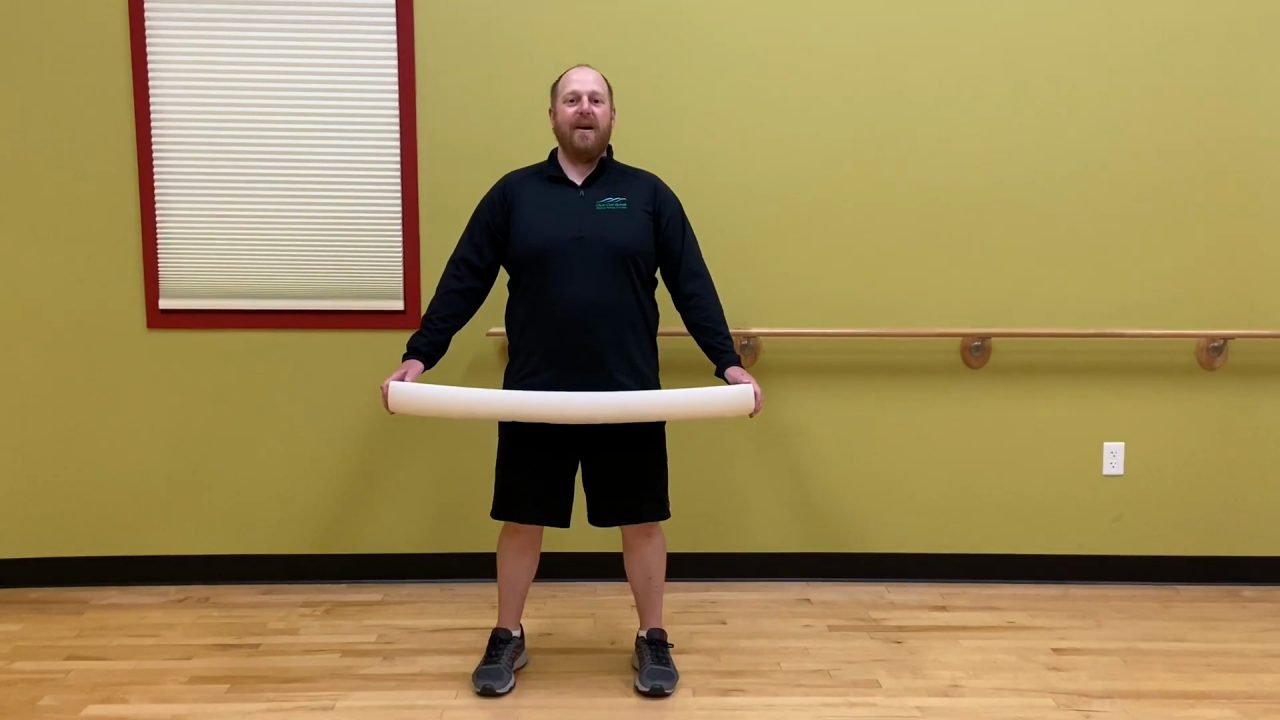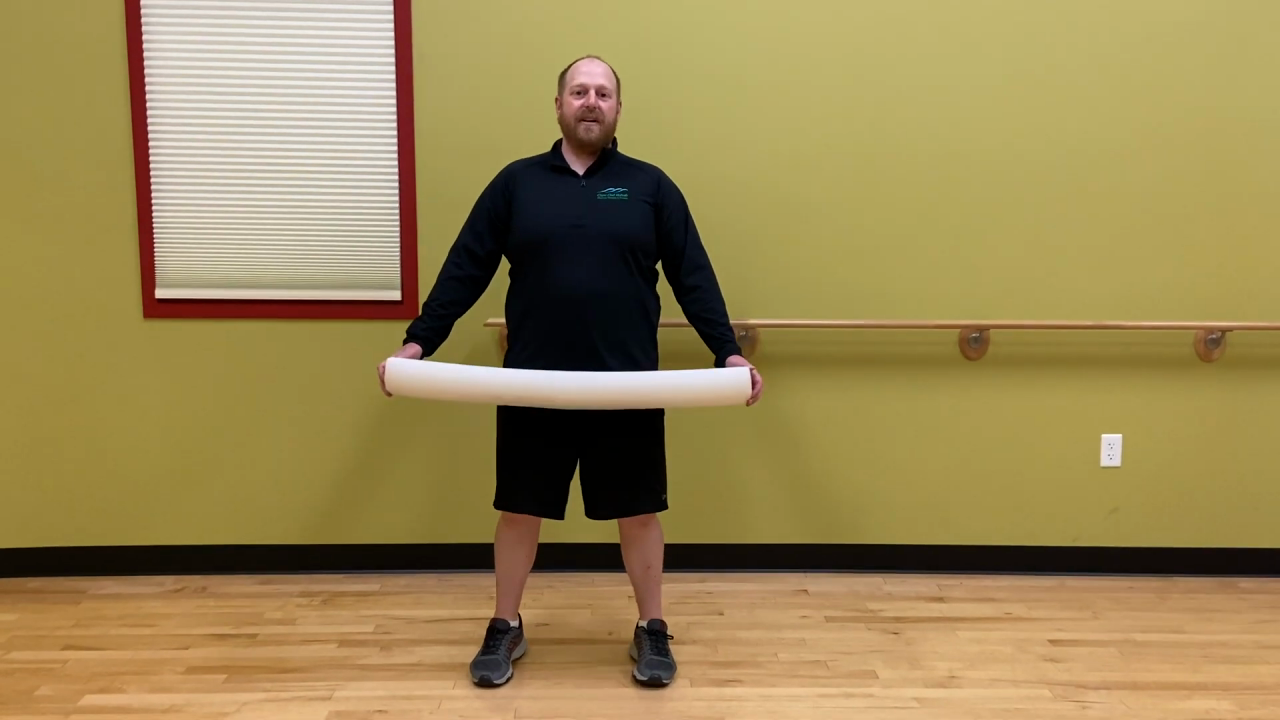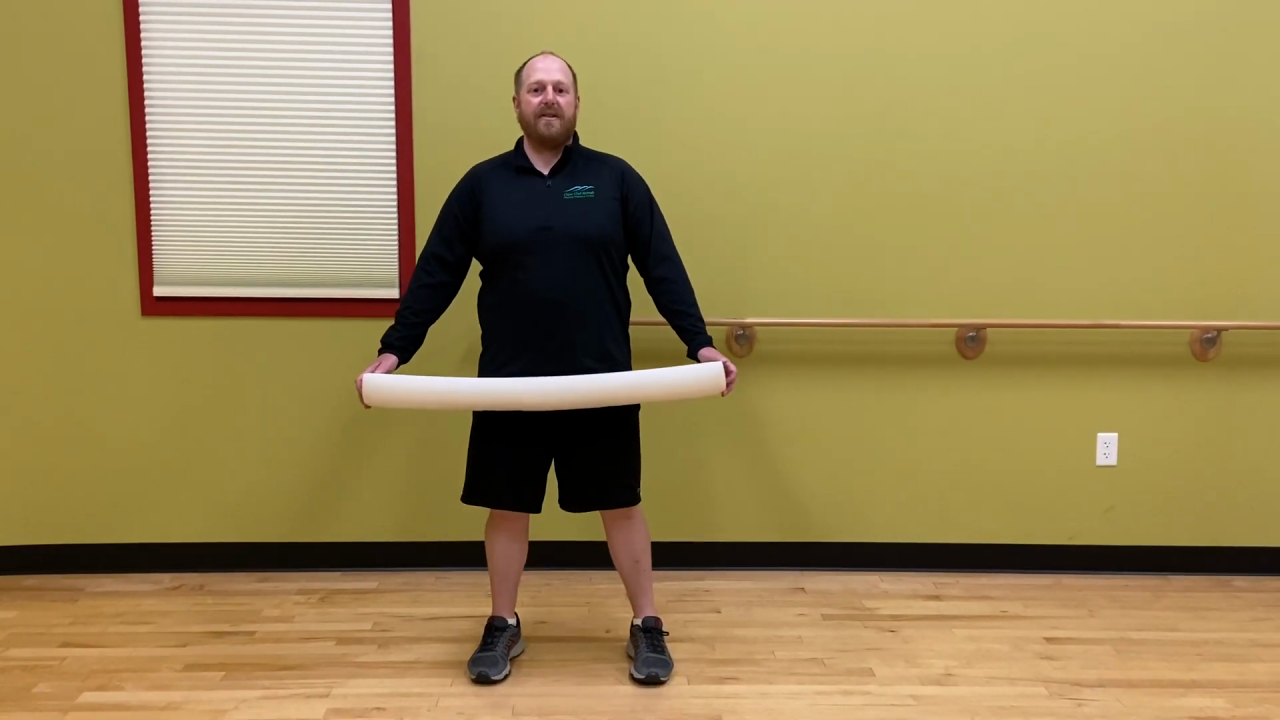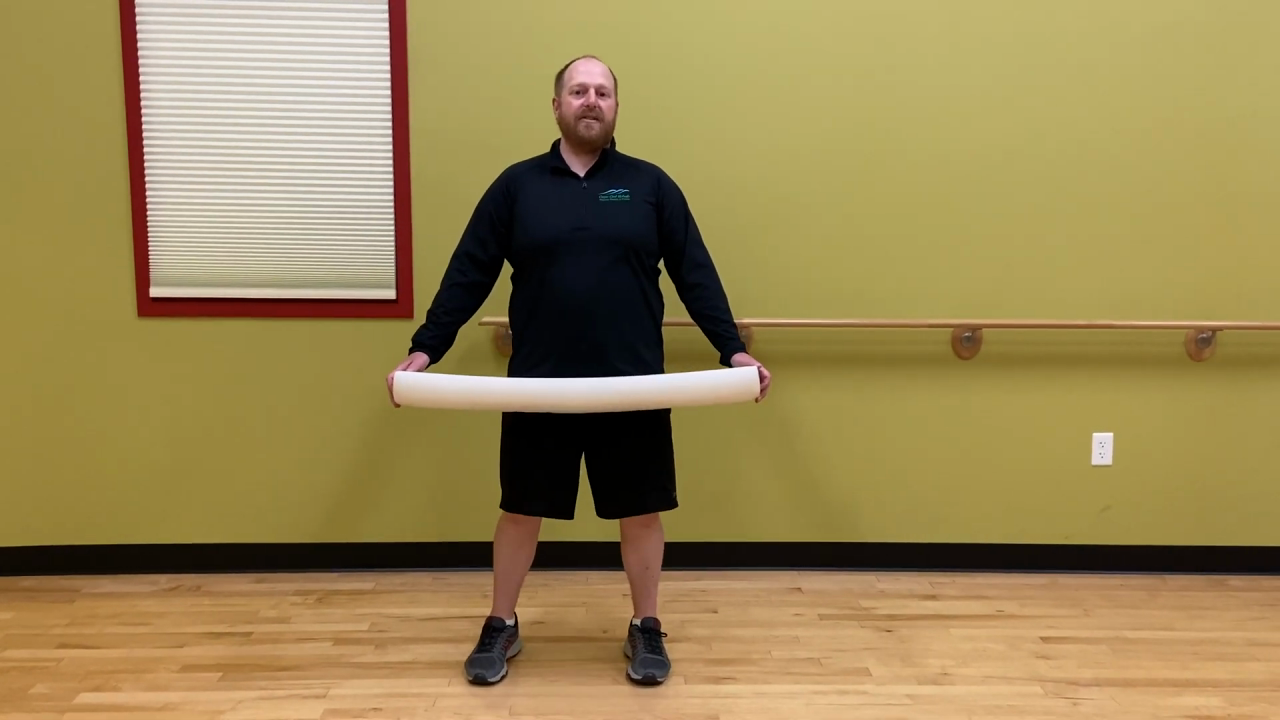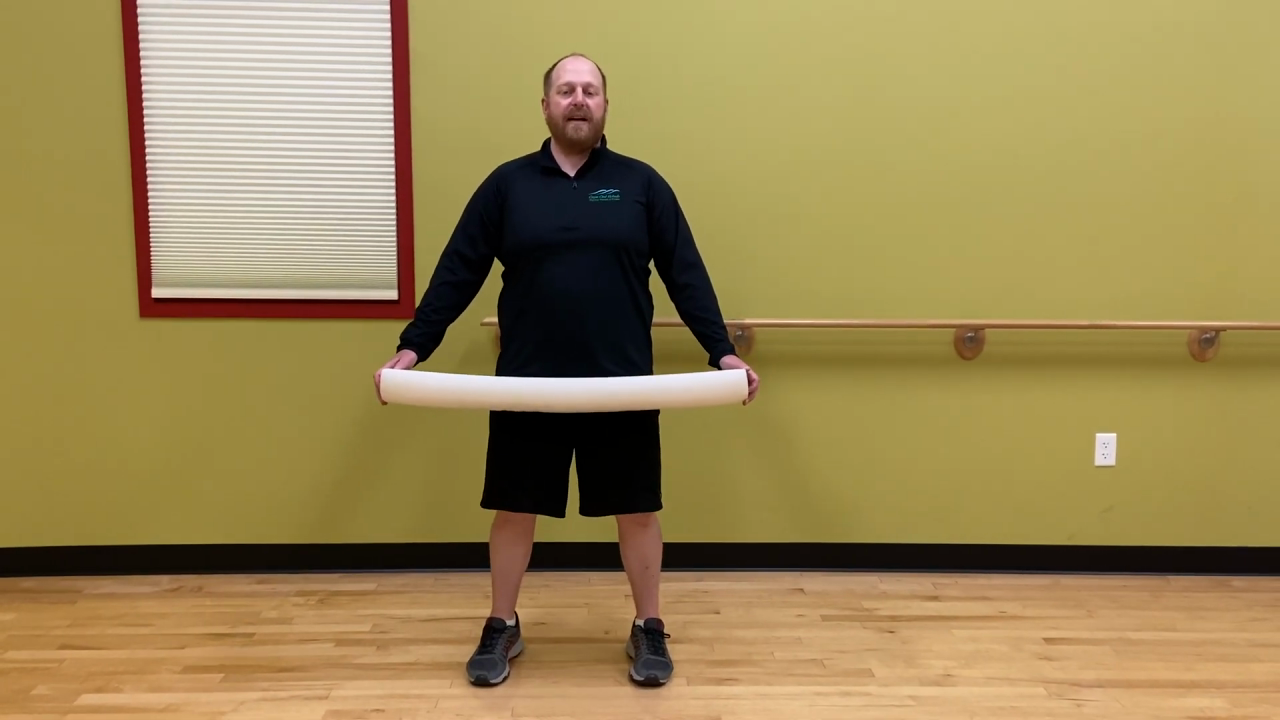
dt=1s
person 1, frame 1
left shoulder: (649, 194)
right shoulder: (514, 193)
left elbow: (691, 285)
right elbow: (463, 281)
left wrist: (728, 361)
right wrist: (420, 354)
left hip: (629, 398)
right hip: (534, 398)
left knee: (642, 523)
right knee: (521, 522)
left ankle: (653, 640)
right ankle: (507, 638)
person 1, frame 2
left shoulder: (650, 186)
right shoulder: (517, 182)
left elbow: (693, 277)
right elbow: (465, 269)
left wrist: (728, 351)
right wrist: (419, 339)
left knee: (638, 513)
right knee: (519, 511)
left ankle: (651, 629)
right ankle: (505, 628)
person 1, frame 3
left shoulder: (616, 178)
right shoulder: (482, 184)
left elbow: (662, 268)
right elbow: (436, 274)
left wrist: (699, 343)
right wrist: (395, 349)
left hip: (602, 383)
right hip: (510, 386)
left knee: (621, 506)
right knee: (506, 508)
left ankle: (646, 627)
right ankle: (503, 627)
person 1, frame 4
left shoulder: (650, 185)
right shoulder: (516, 185)
left elbow: (695, 274)
right elbow: (468, 274)
left wrist: (732, 349)
right wrist: (425, 348)
left hip: (633, 387)
right hip: (538, 387)
left knee: (640, 512)
right knee: (521, 510)
left ankle: (645, 628)
right ankle: (501, 626)
person 1, frame 5
left shoulder: (641, 184)
right shoulder: (507, 184)
left elbow: (685, 275)
right elbow: (457, 273)
left wrist: (722, 350)
right wrist: (413, 346)
left hip: (622, 387)
right hip: (527, 387)
left knee: (637, 511)
right knee: (514, 509)
left ankle: (648, 629)
right ankle: (502, 627)
